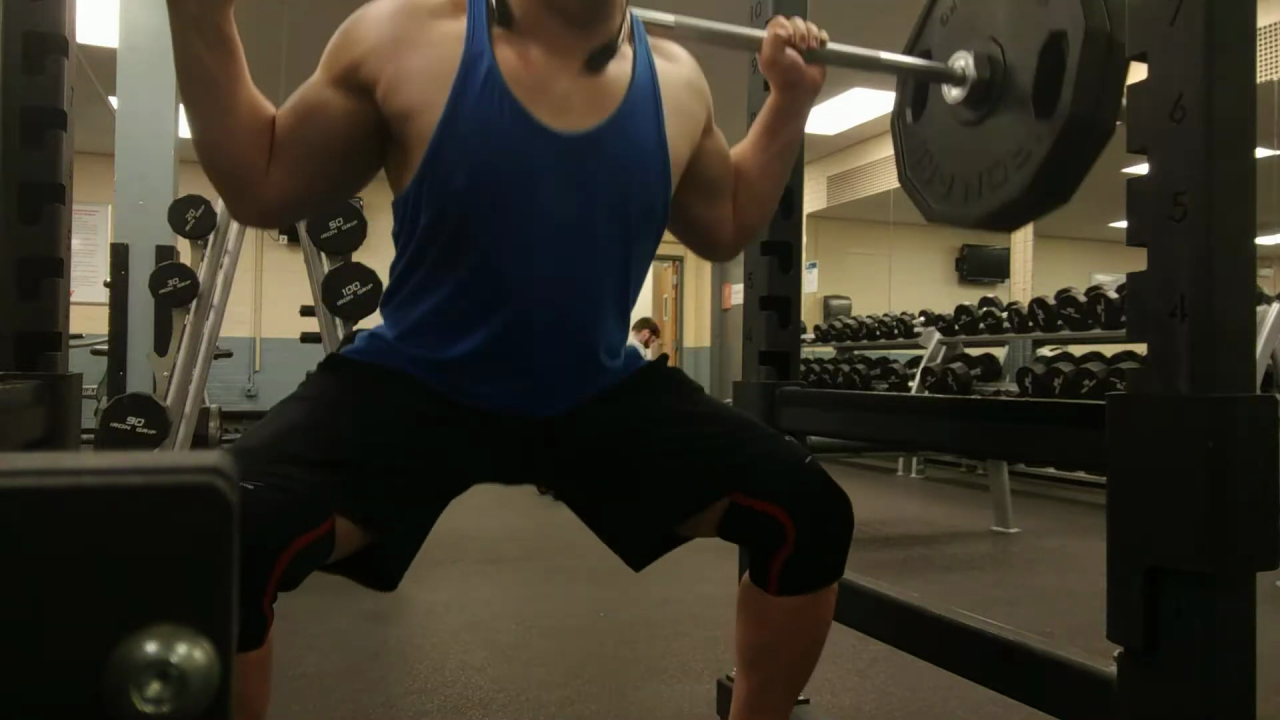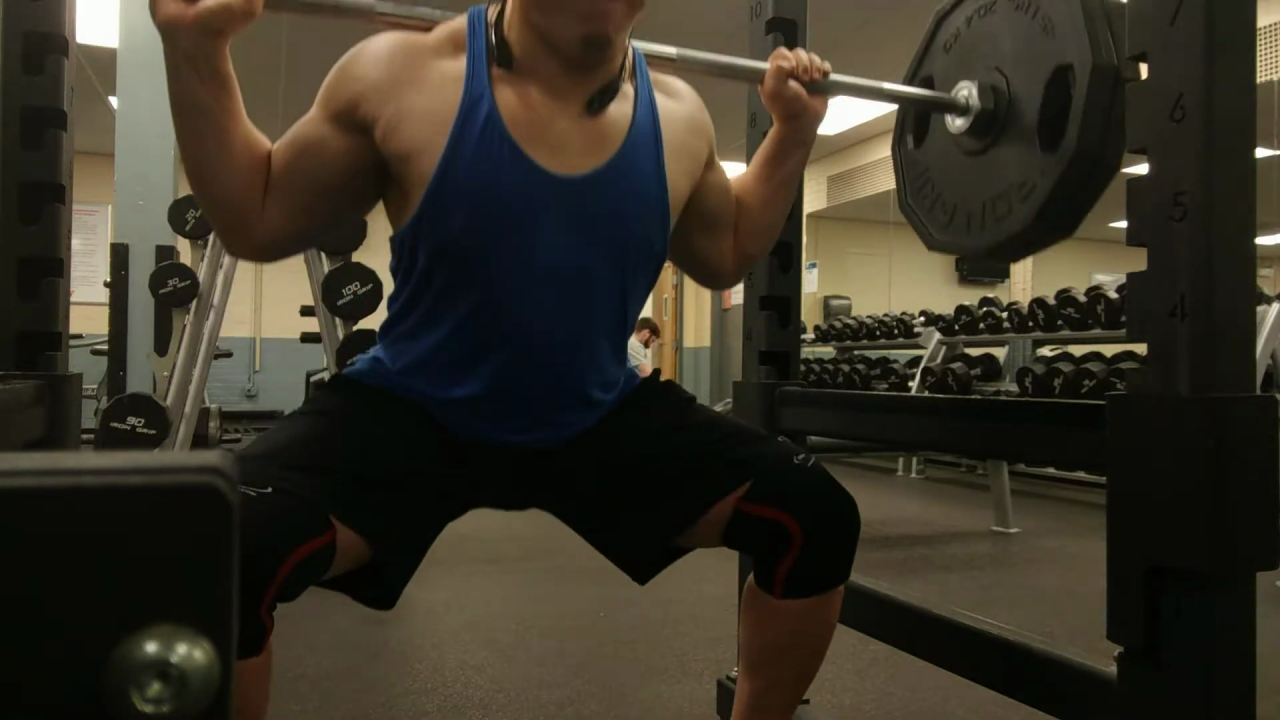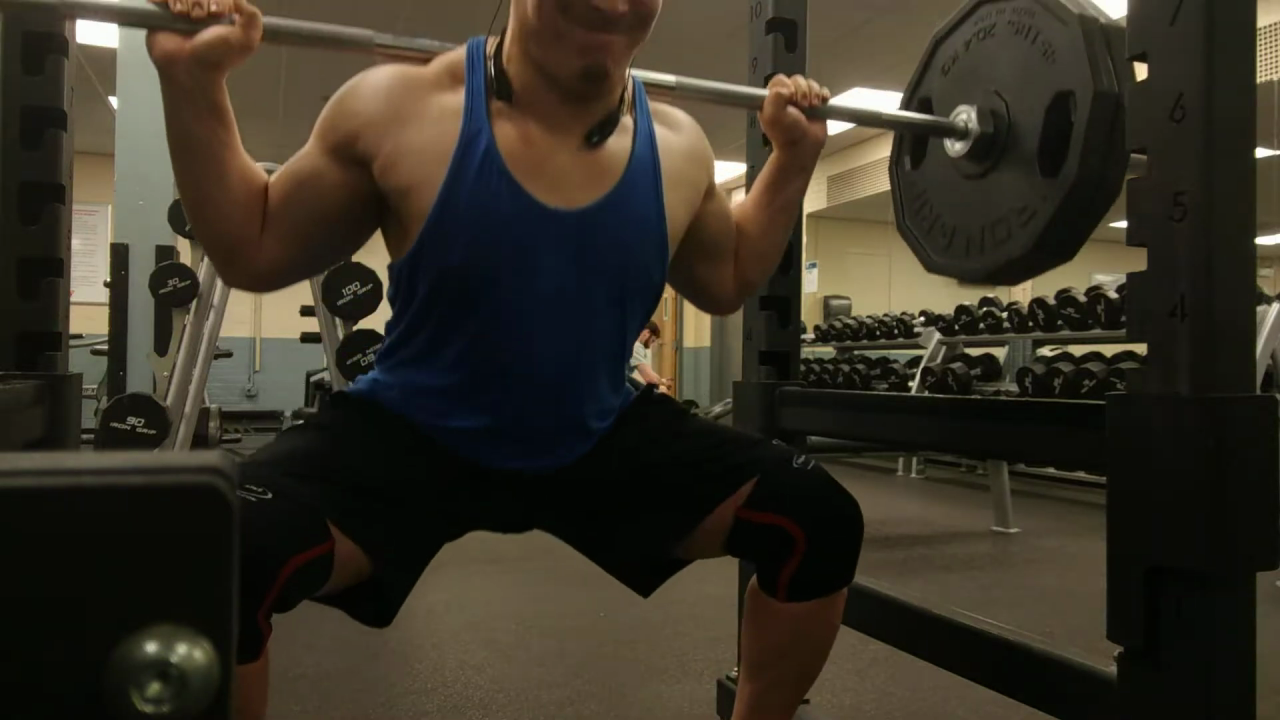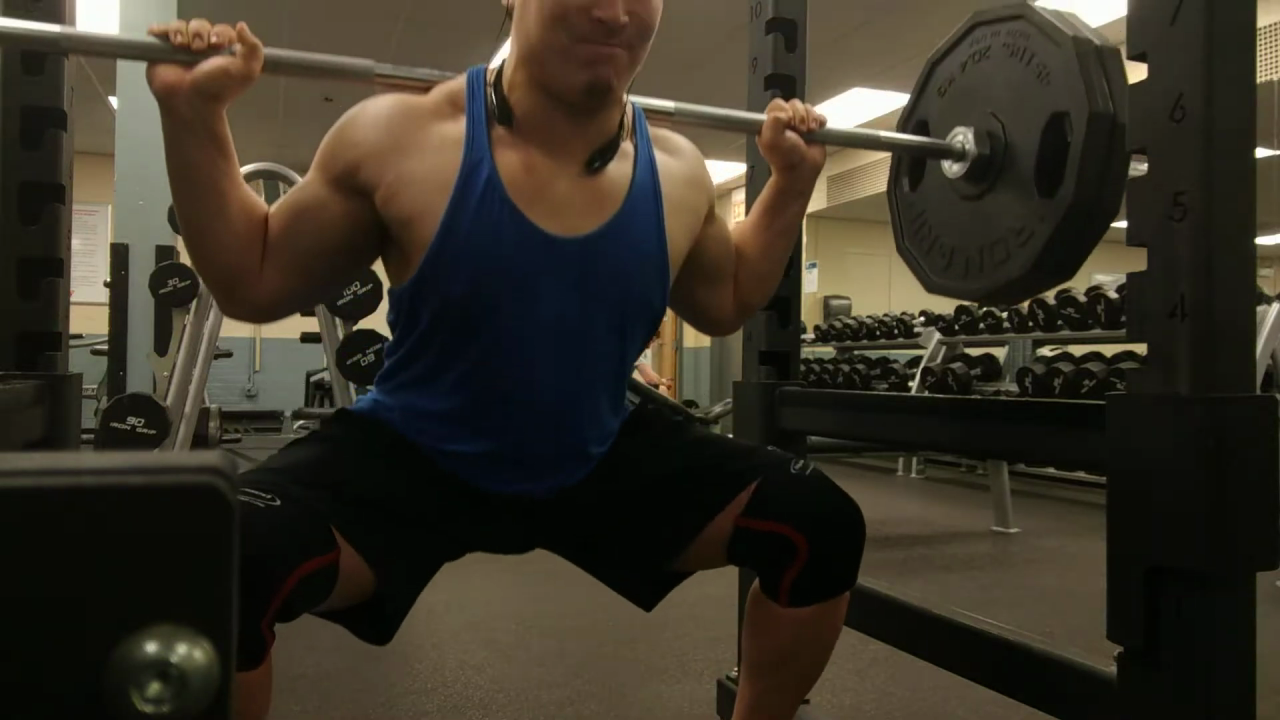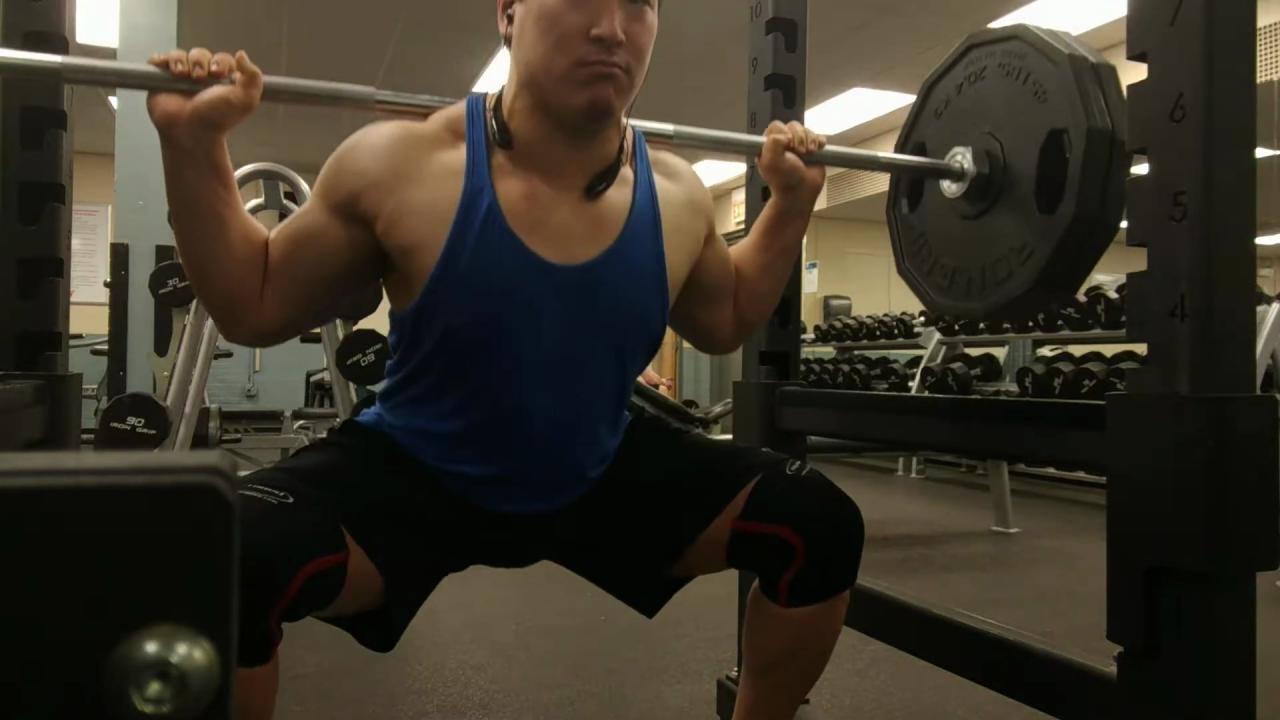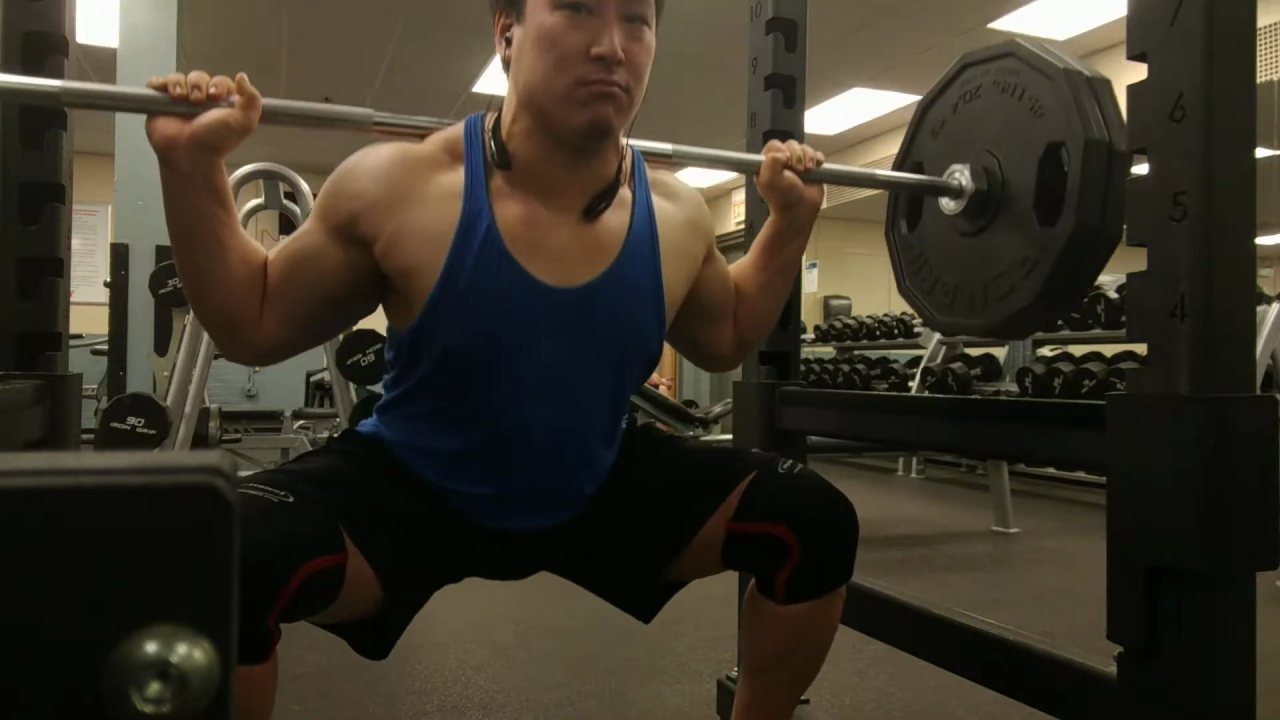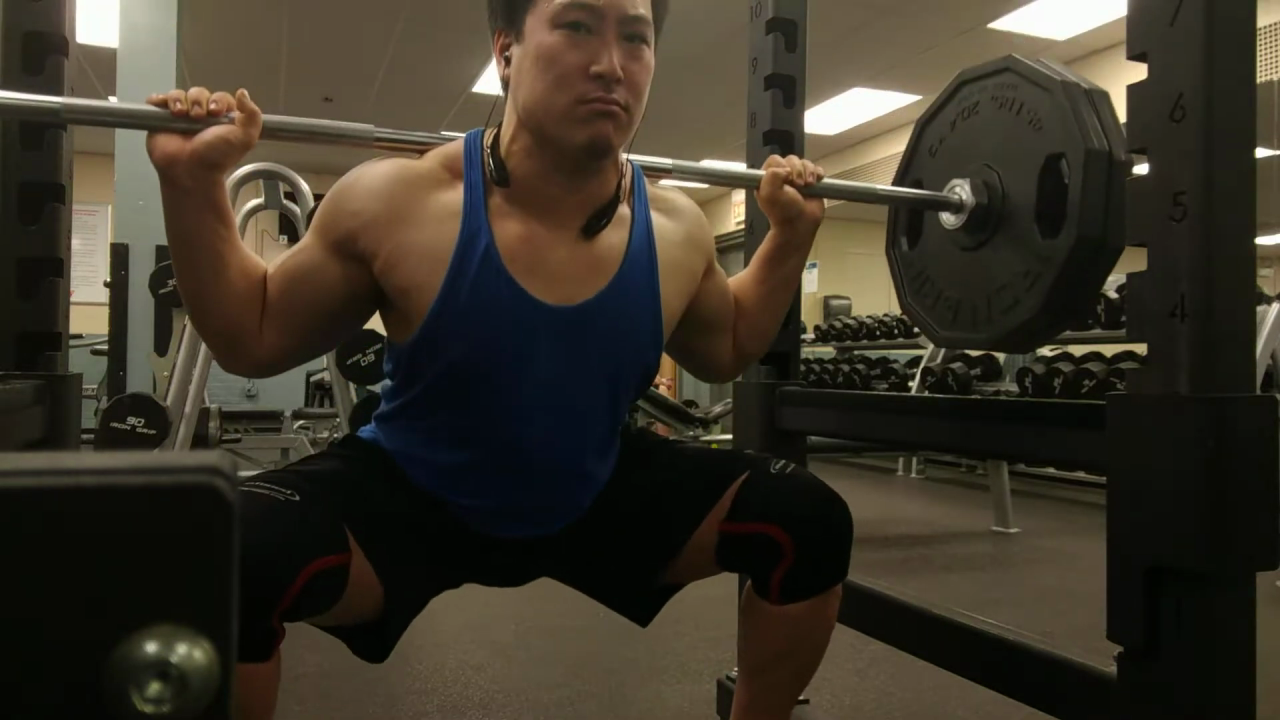
dt=0.2s
person 1, frame 1
left shoulder: (675, 81)
left elbow: (726, 227)
right elbow: (263, 188)
left wrist: (788, 102)
left hip: (600, 391)
right hip: (413, 386)
left knee: (809, 514)
right knee: (229, 542)
person 1, frame 2
left shoulder: (676, 118)
right shoulder: (403, 78)
left elbow: (726, 255)
right elbow: (258, 222)
left wrist: (791, 134)
left hip: (597, 417)
right hip: (411, 413)
left knee: (816, 518)
right knee: (227, 549)
person 1, frame 3
left shoulder: (675, 148)
right shoulder: (401, 109)
left elbow: (726, 281)
right elbow: (255, 253)
left wrist: (792, 159)
right wrist: (195, 89)
left hip: (595, 439)
right hip: (408, 436)
left knee: (820, 521)
person 1, frame 4
left shoulder: (675, 173)
right shoulder: (401, 139)
left elbow: (725, 302)
right elbow: (256, 284)
left wrist: (790, 184)
right wrist: (194, 121)
left hip: (595, 461)
right hip: (410, 459)
left knee: (821, 524)
right knee: (226, 562)
person 1, frame 5
left shoulder: (675, 196)
right shoulder: (401, 166)
left elbow: (725, 321)
right elbow: (257, 307)
left wrist: (790, 205)
right wrist: (194, 148)
left hip: (596, 476)
right hip: (412, 474)
left knee: (820, 525)
right knee: (233, 561)
person 1, frame 6
left shoulder: (674, 216)
right shoulder: (398, 187)
left elbow: (725, 339)
right elbow: (256, 327)
left wrist: (790, 222)
right wrist: (192, 168)
left hip: (594, 489)
right hip: (410, 490)
left knee: (815, 523)
right knee: (233, 559)
person 1, frame 7
left shoulder: (674, 232)
right shoulder: (397, 204)
left elbow: (725, 350)
right elbow: (255, 341)
left wrist: (791, 235)
right wrist: (192, 183)
left hip: (591, 496)
right hip: (410, 496)
left knee: (809, 523)
right knee: (236, 557)
